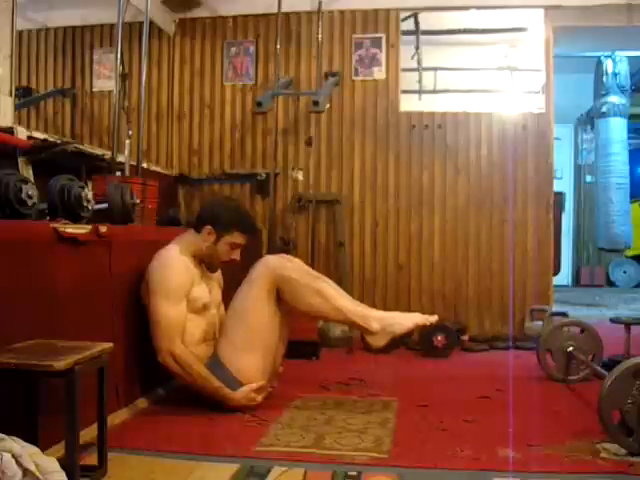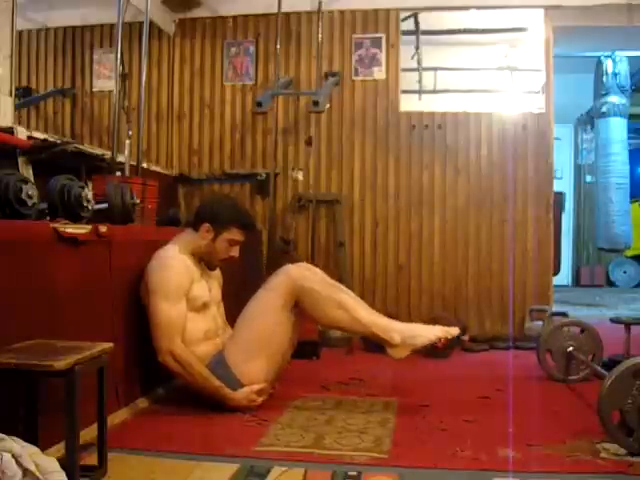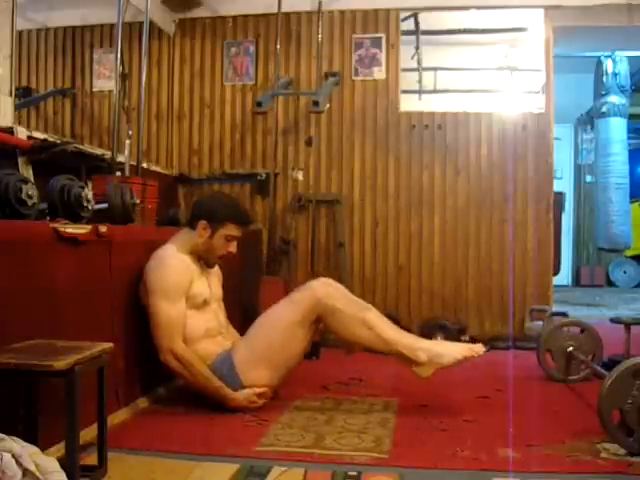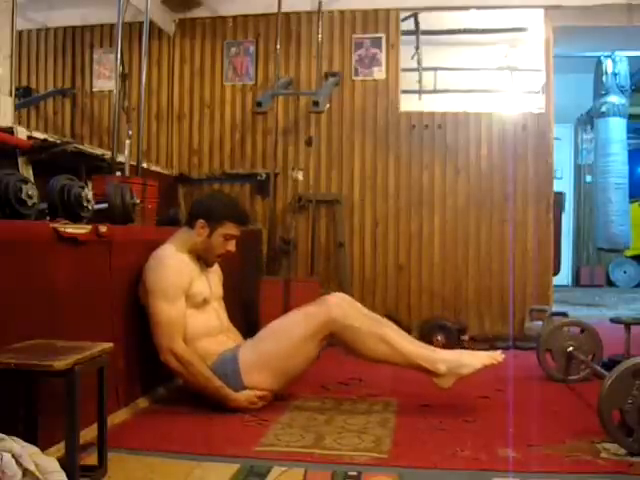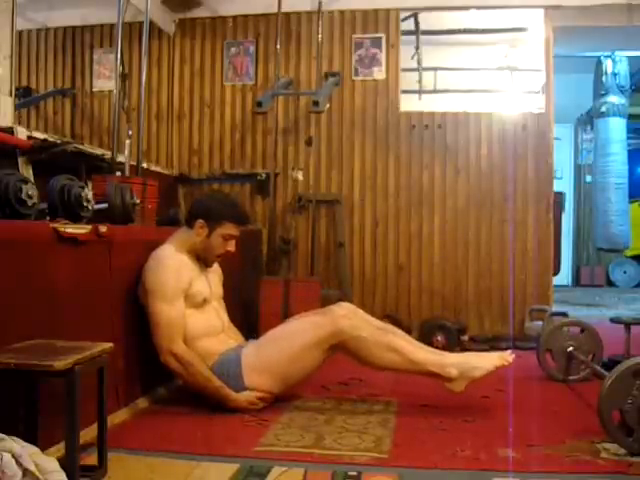
dt=0.3s
person 1, frame 1
left shoulder: (206, 265)
right shoulder: (171, 266)
right elbow: (168, 351)
left wrist: (267, 365)
right wrist: (227, 396)
left hip: (231, 369)
right hip: (224, 379)
left knee: (282, 272)
right knee: (273, 267)
left ankle: (372, 322)
right ankle: (374, 323)
person 1, frame 2
left shoulder: (206, 266)
right shoulder: (169, 266)
right elbow: (169, 351)
left wrist: (258, 358)
right wrist: (228, 396)
left hip: (231, 365)
right hip: (223, 376)
left knee: (301, 278)
right knee: (294, 277)
left ankle: (392, 333)
right ankle: (395, 335)
person 1, frame 3
left shoulder: (207, 264)
right shoulder: (168, 265)
right elbow: (171, 350)
left wrist: (260, 357)
right wrist: (229, 396)
left hip: (234, 365)
right hip: (225, 376)
left knee: (320, 294)
right knee: (319, 293)
left ankle: (416, 350)
right ankle: (419, 352)
person 1, frame 4
left shoulder: (207, 265)
right shoulder: (167, 265)
right elbow: (171, 351)
left wrist: (257, 358)
right wrist: (228, 397)
left hip: (236, 362)
right hip: (225, 374)
left knee: (335, 305)
right knee: (332, 311)
left ankle: (437, 360)
right ankle: (439, 363)
person 1, frame 5
left shoulder: (207, 265)
right shoulder: (166, 265)
right elbow: (171, 351)
left wrist: (257, 358)
right wrist: (229, 397)
left hip: (237, 361)
right hip: (226, 375)
left knee: (342, 313)
right knee: (339, 324)
left ankle: (446, 363)
right ankle: (449, 368)
